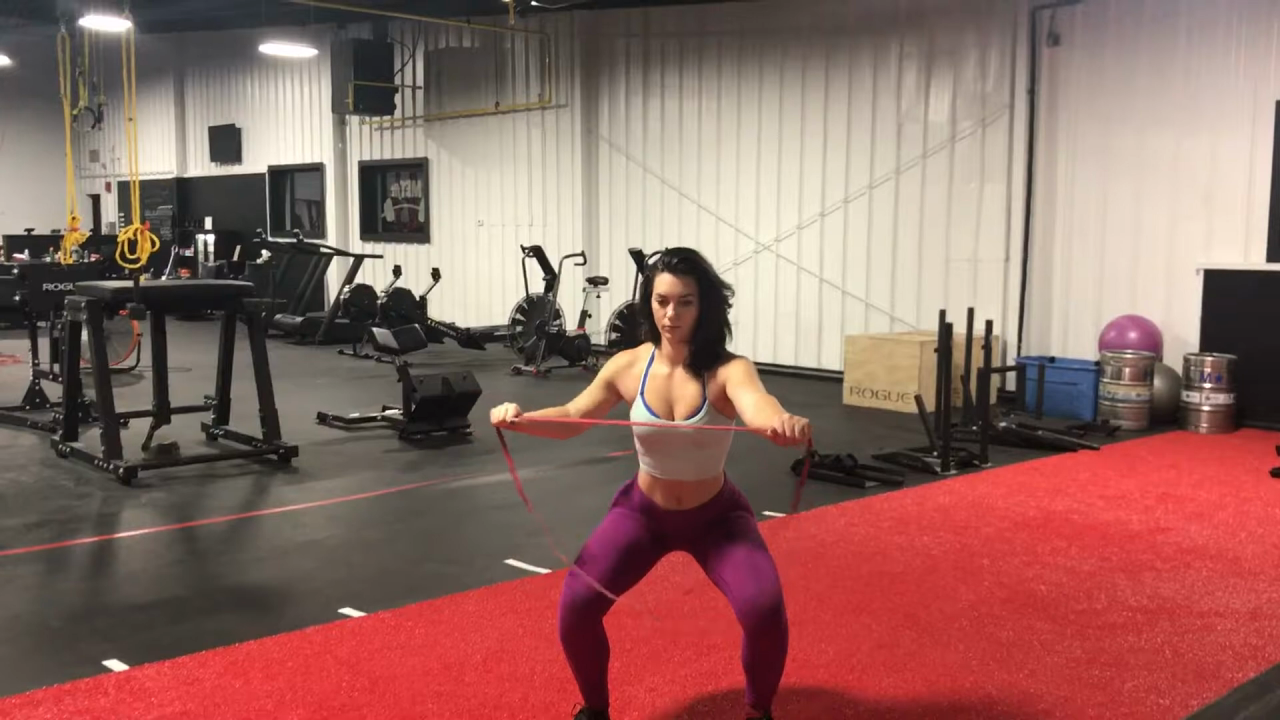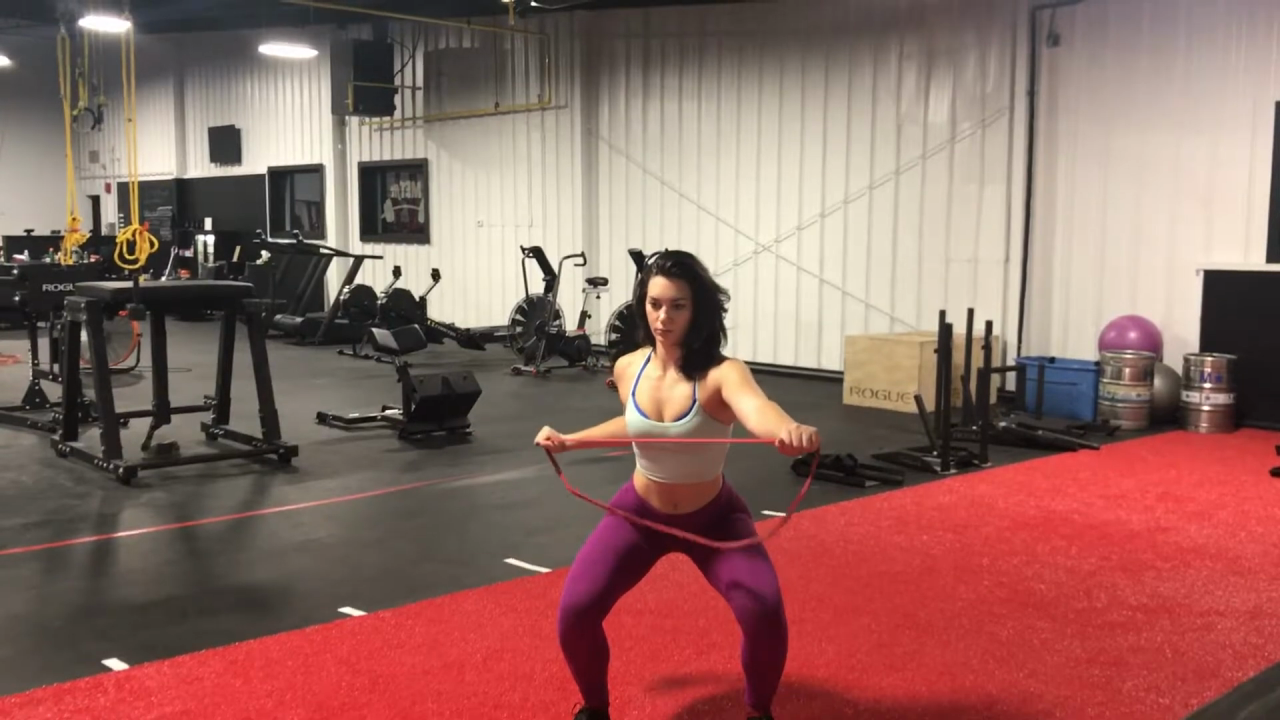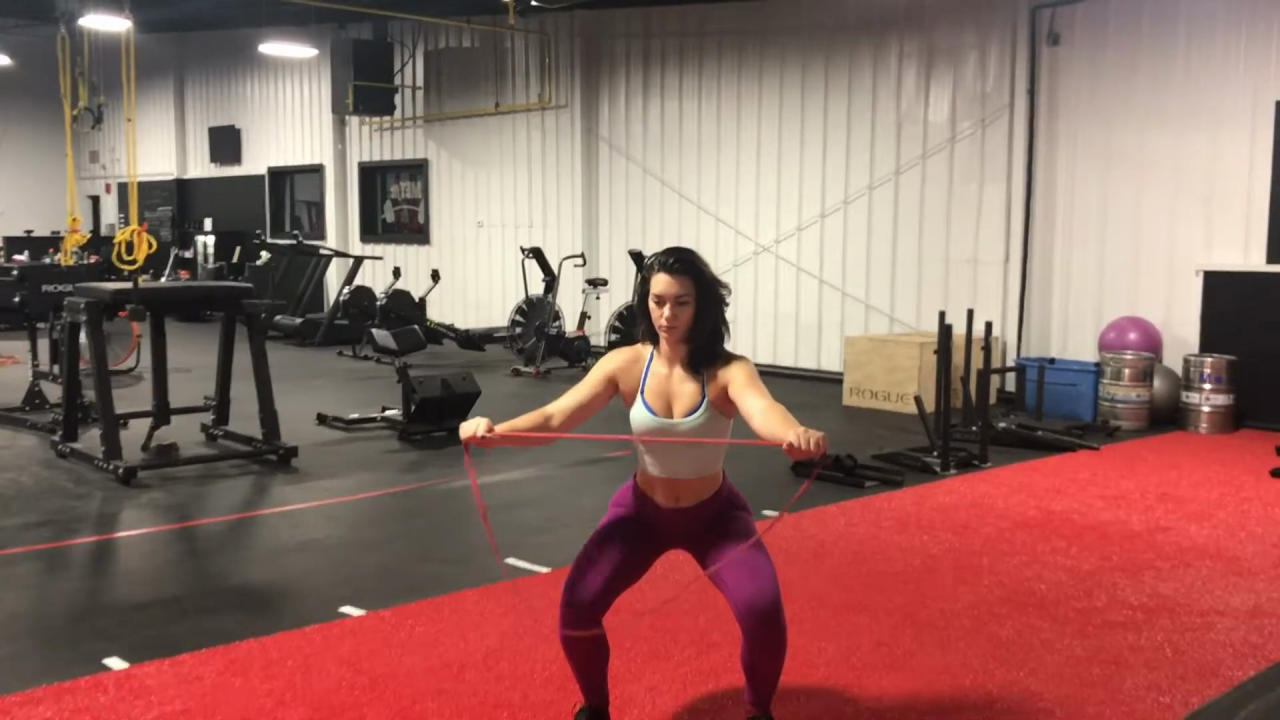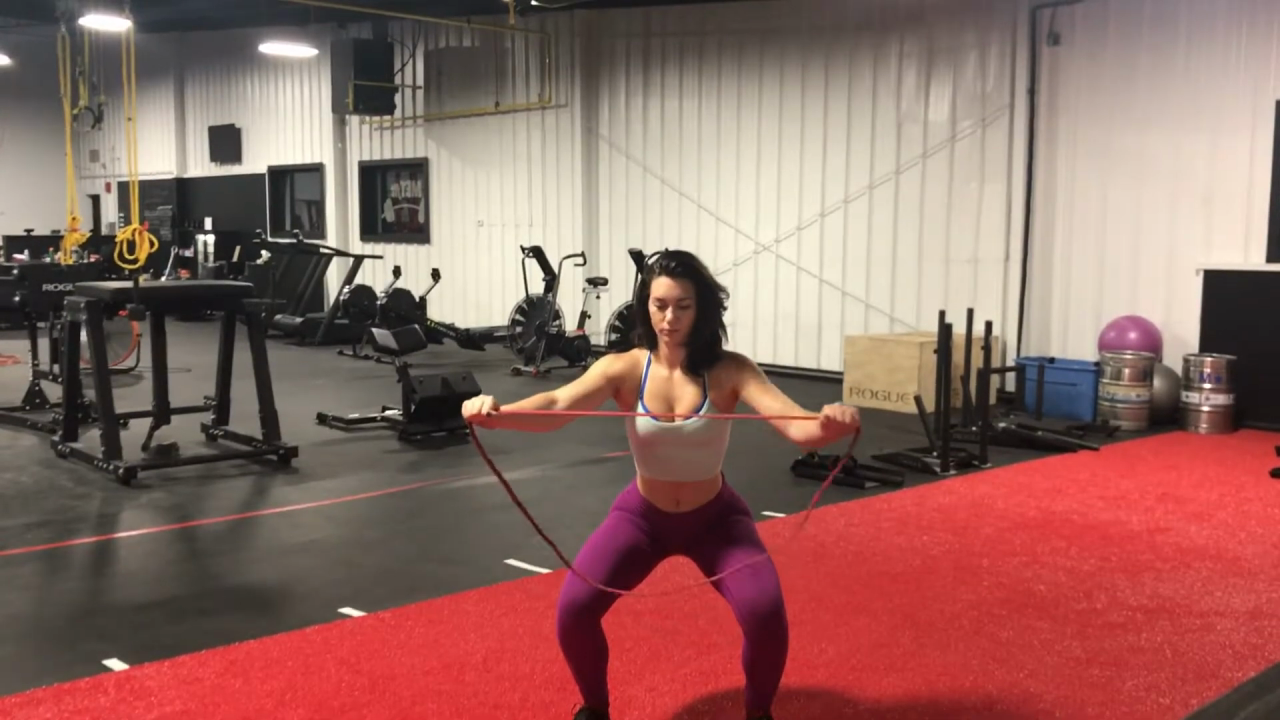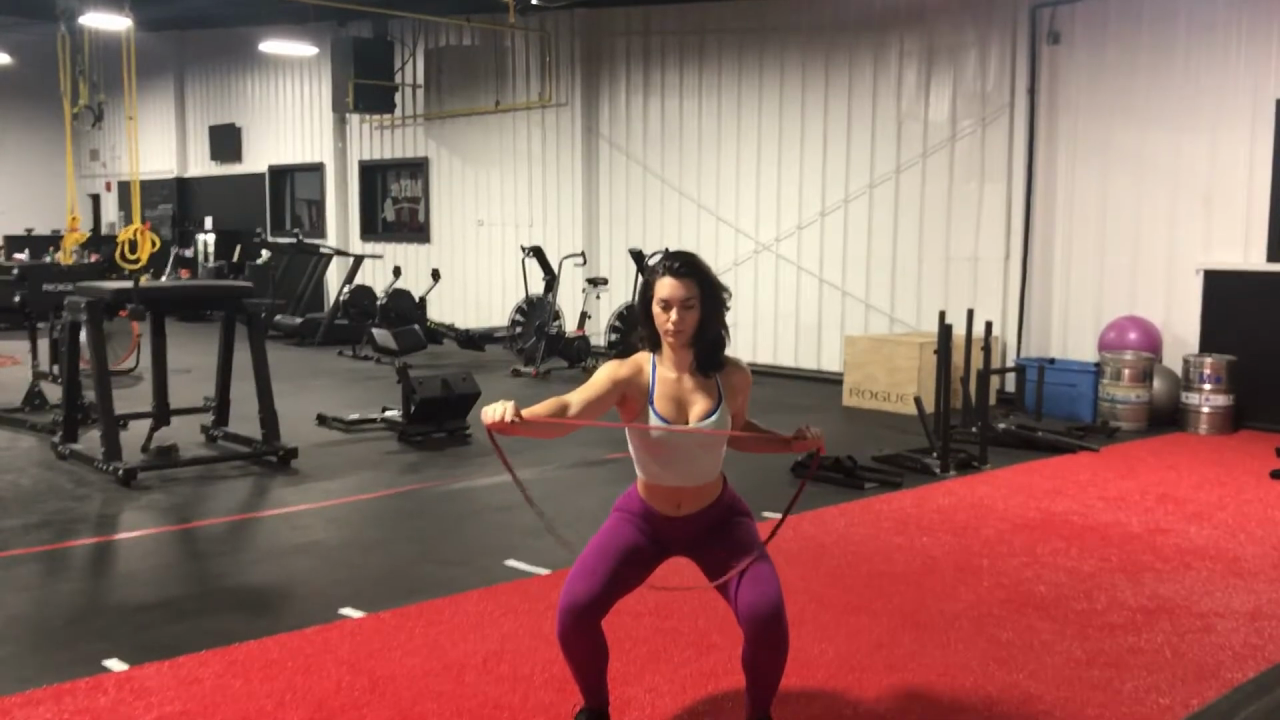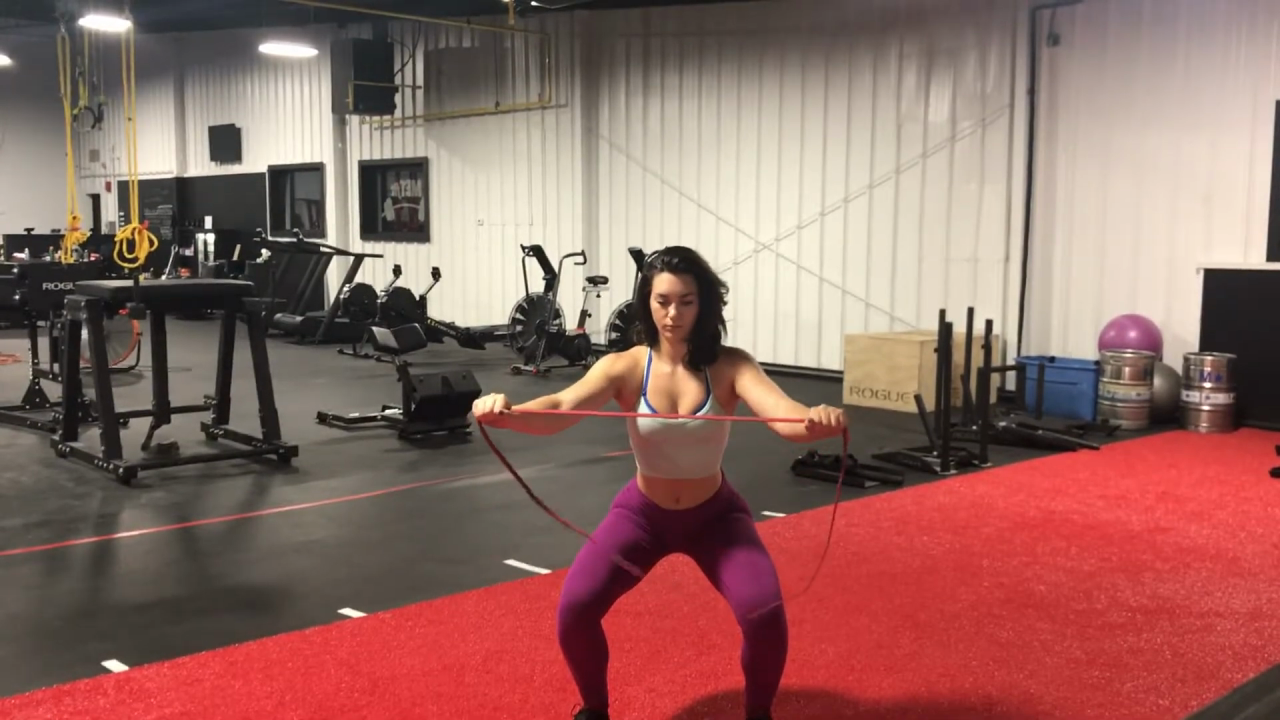
dt=0.7s
person 1, frame 1
left shoulder: (729, 370)
right shoulder: (628, 366)
left elbow: (757, 405)
right elbow: (569, 418)
left wrist: (784, 423)
right wrist: (519, 417)
left hip: (716, 515)
right hip: (643, 509)
left knee: (764, 611)
right knee: (576, 606)
person 1, frame 2
left shoulder: (723, 374)
right shoulder: (628, 368)
left elbow: (758, 410)
left wrist: (791, 431)
right wrist: (568, 441)
left hip: (713, 516)
right hip: (640, 511)
left knee: (766, 615)
right knee: (575, 611)
person 1, frame 3
left shoulder: (729, 371)
right shoulder: (625, 364)
left elbow: (764, 411)
right elbow: (555, 417)
left wrist: (798, 434)
right wrist: (497, 430)
left hip: (714, 513)
right hip: (642, 509)
left knee: (763, 612)
right knee: (575, 607)
person 1, frame 4
left shoulder: (730, 371)
right shoulder: (622, 369)
left elbow: (796, 425)
right elbow: (557, 406)
left wrist: (832, 422)
right wrist: (496, 414)
left hip: (715, 517)
right hip: (642, 514)
left knee: (766, 613)
right knee: (574, 608)
person 1, frame 5
left shoulder: (733, 376)
right shoulder: (627, 374)
right elbow: (569, 409)
left wrist: (792, 442)
right wrist: (515, 417)
left hip: (716, 519)
right hip: (642, 517)
left knee: (766, 617)
right knee: (574, 611)
person 1, frame 6
left shoulder: (731, 366)
right shoulder: (624, 367)
left elbow: (783, 413)
right elbow: (561, 409)
left wrist: (818, 420)
right wrist: (507, 414)
left hip: (714, 514)
right hip: (642, 512)
left knee: (764, 613)
right knee: (574, 608)
